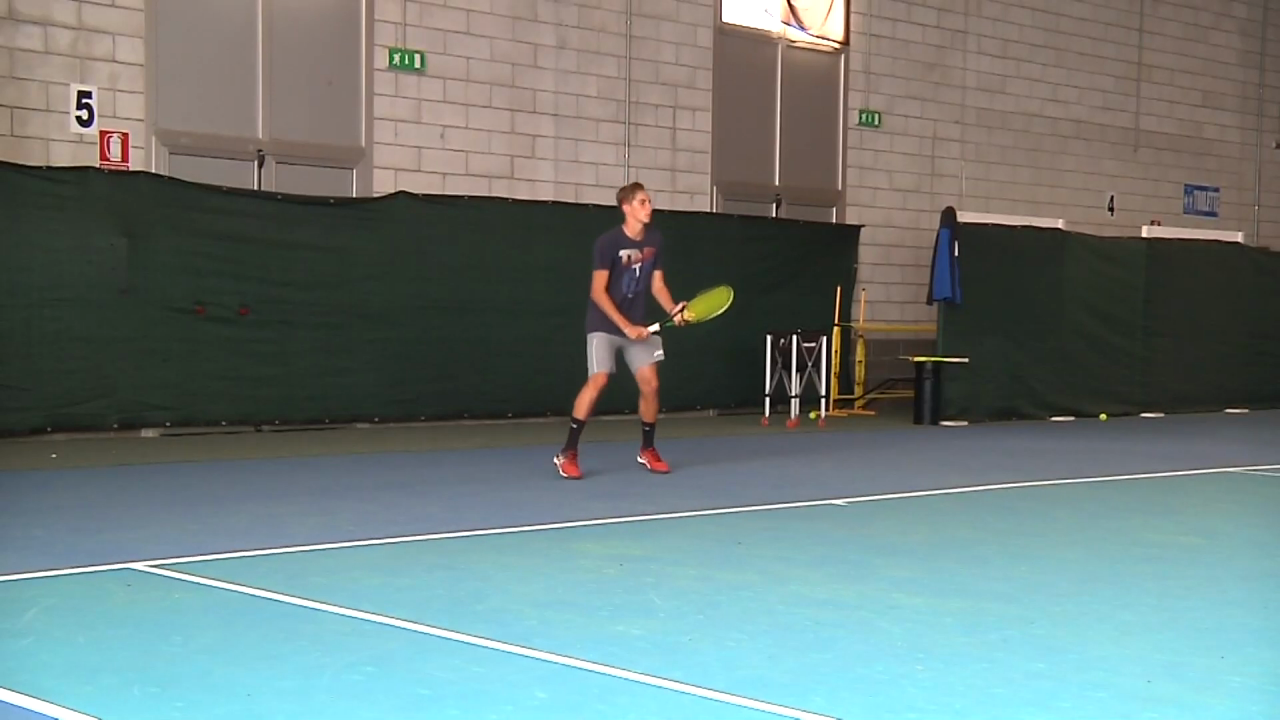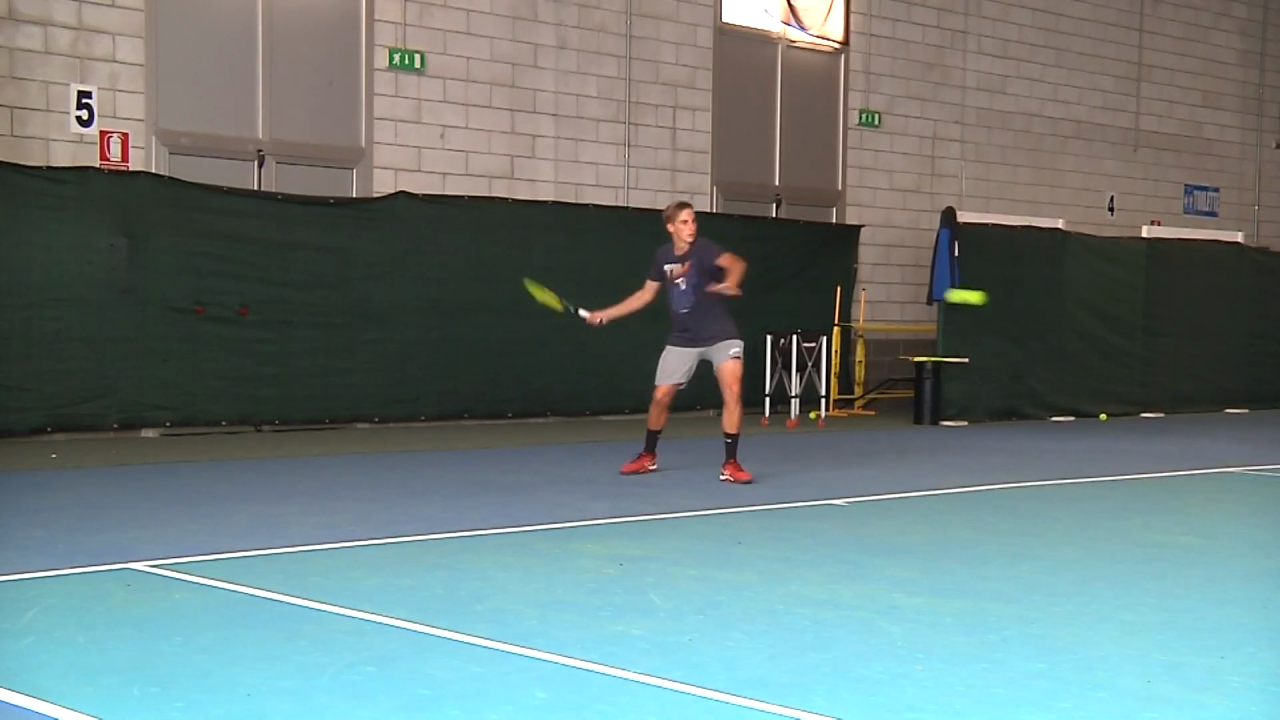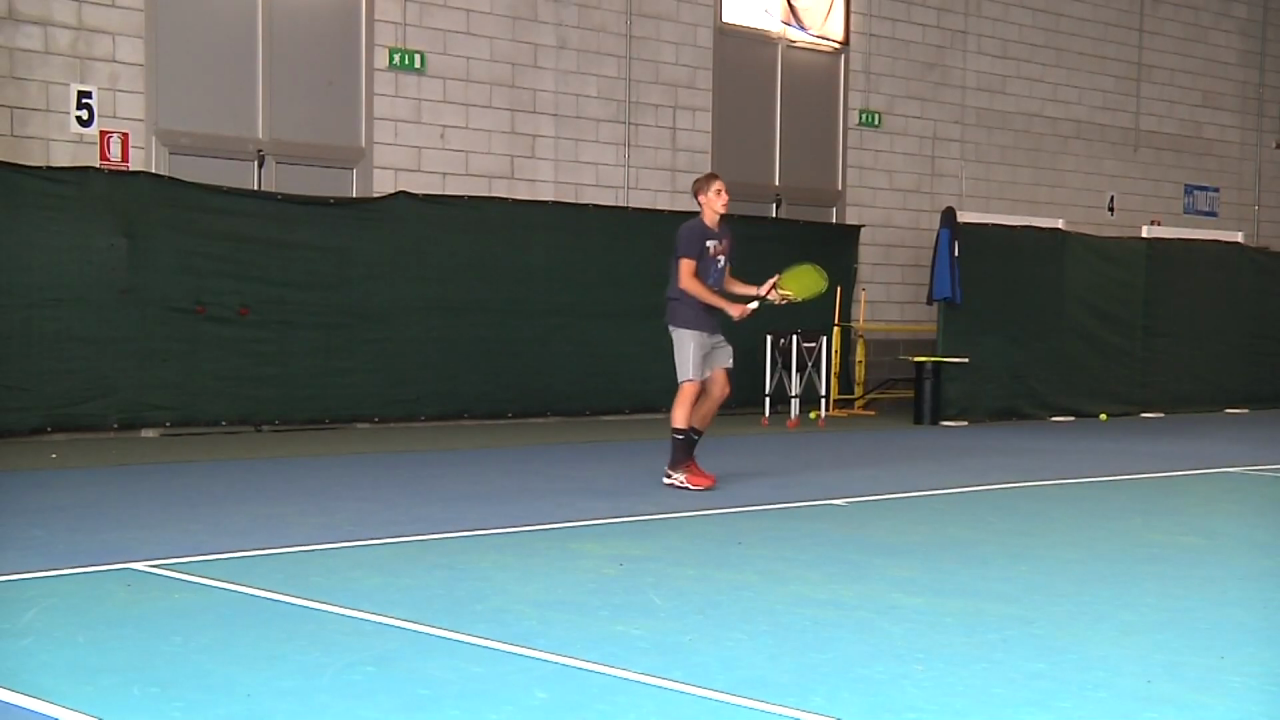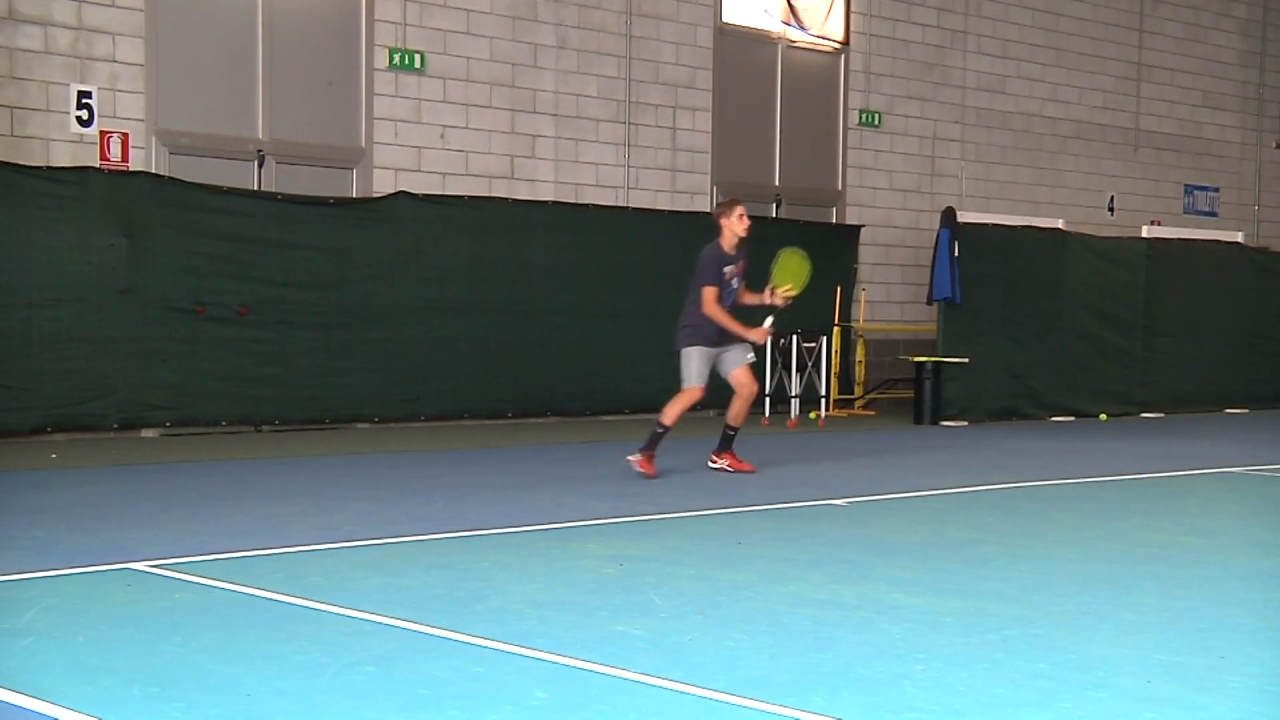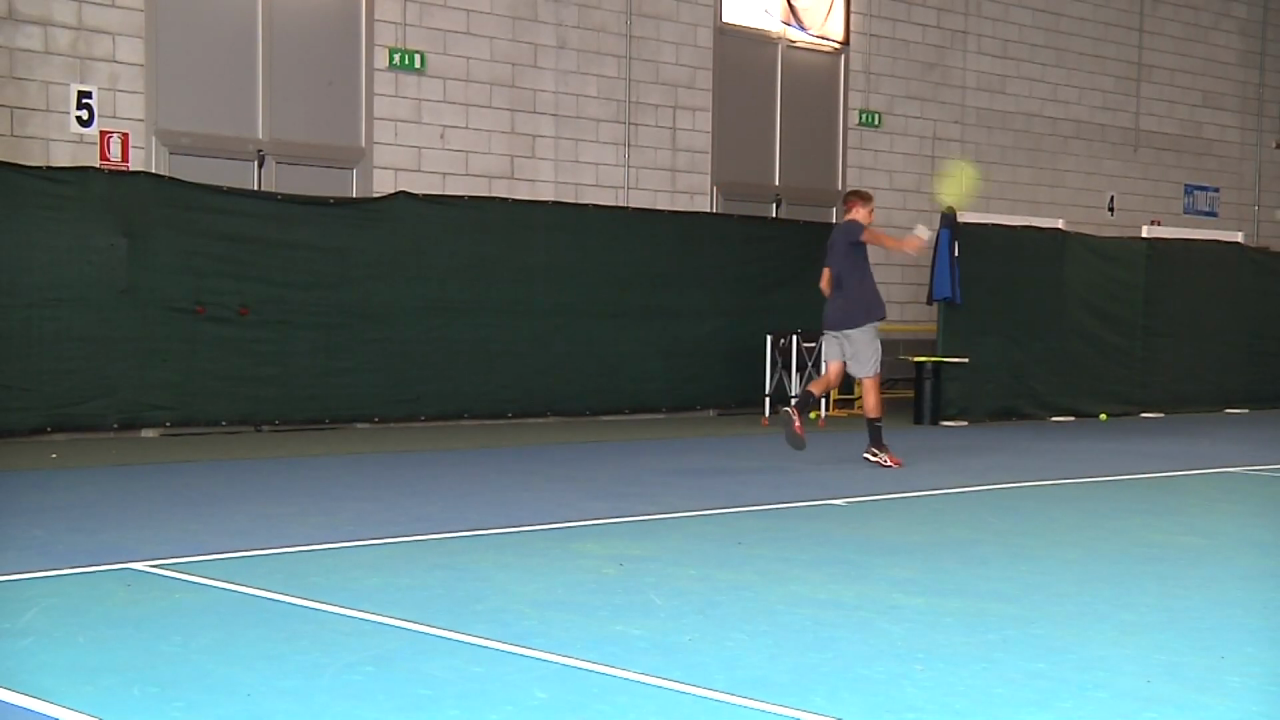
dt=1s
person 1, frame 1
left shoulder: (655, 240)
right shoulder: (608, 242)
left elbow: (657, 284)
right elbow: (597, 292)
left wrist: (673, 310)
right wrist: (626, 326)
left hip: (635, 327)
right hip: (605, 324)
left knee: (650, 384)
right knee: (598, 379)
left ankle: (647, 449)
right ankle: (568, 452)
person 1, frame 2
left shoulder: (704, 247)
right shoulder: (661, 256)
left elbow: (735, 263)
right elbow: (645, 295)
left wrist: (730, 282)
right wrist: (608, 313)
left hip: (719, 334)
right hip: (682, 338)
left knee: (732, 389)
right knee: (661, 396)
left ankle: (730, 463)
right ankle: (648, 455)
person 1, frame 3
left shoulder: (724, 234)
right shoulder: (691, 231)
right elbow: (686, 281)
left wrist: (759, 290)
right wrist: (729, 306)
left hip: (709, 323)
right hip: (687, 319)
left knee: (719, 390)
right knee: (691, 386)
left ankle: (685, 455)
right ankle: (676, 467)
person 1, frame 4
left shoulder: (740, 254)
right shoulder: (712, 255)
right elbow: (710, 306)
left wrist: (765, 298)
right wrist: (748, 333)
left hip: (725, 336)
right hip: (696, 333)
left knee: (748, 388)
right knee: (694, 392)
left ankle: (722, 453)
right ankle: (645, 452)
person 1, frame 5
left shoulder: (838, 235)
right shoulder: (850, 227)
left elbow: (824, 284)
right elbow: (870, 236)
right wrist: (902, 244)
left hip: (835, 316)
right hip: (857, 318)
left knee: (832, 376)
right knee: (870, 380)
left ankle: (796, 410)
right ankle: (876, 447)
